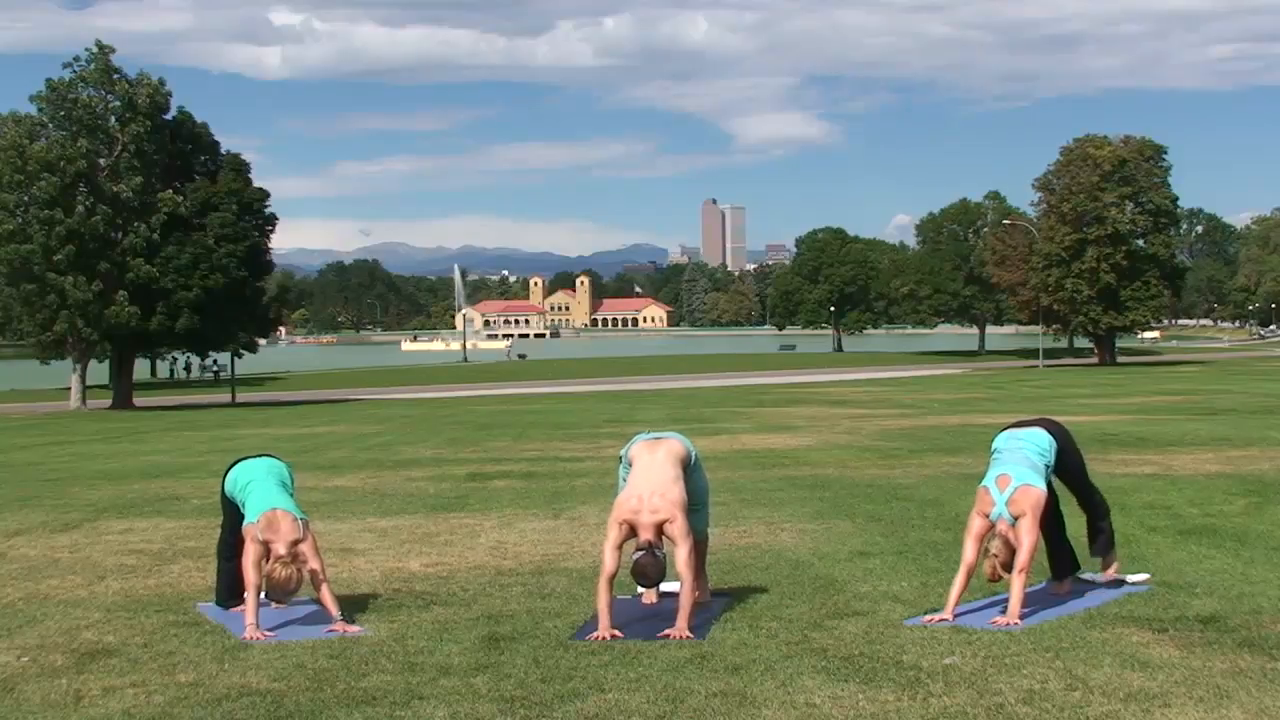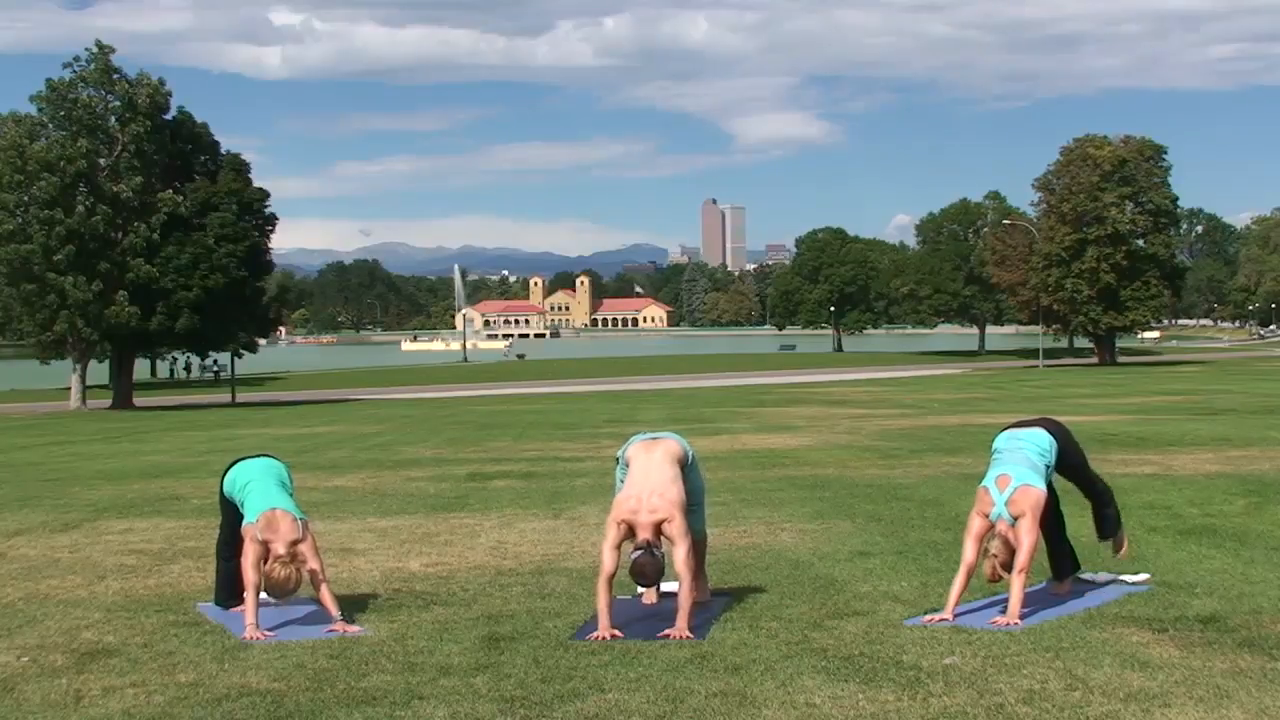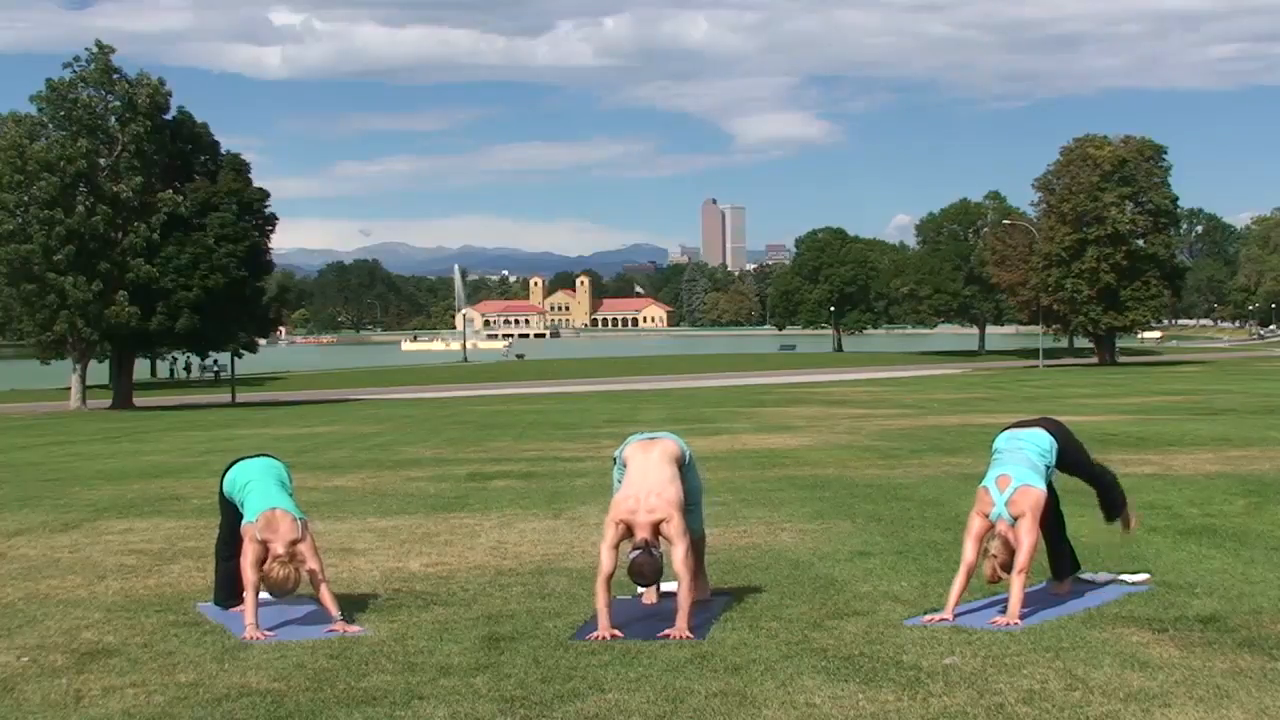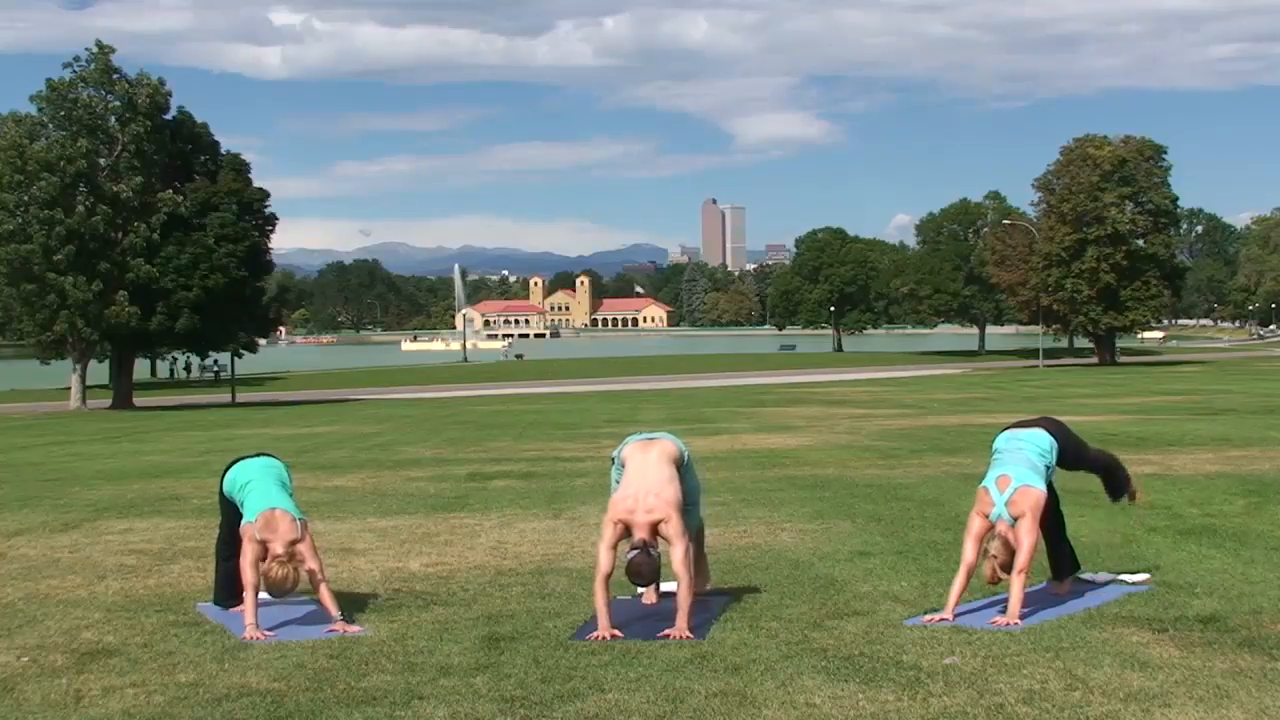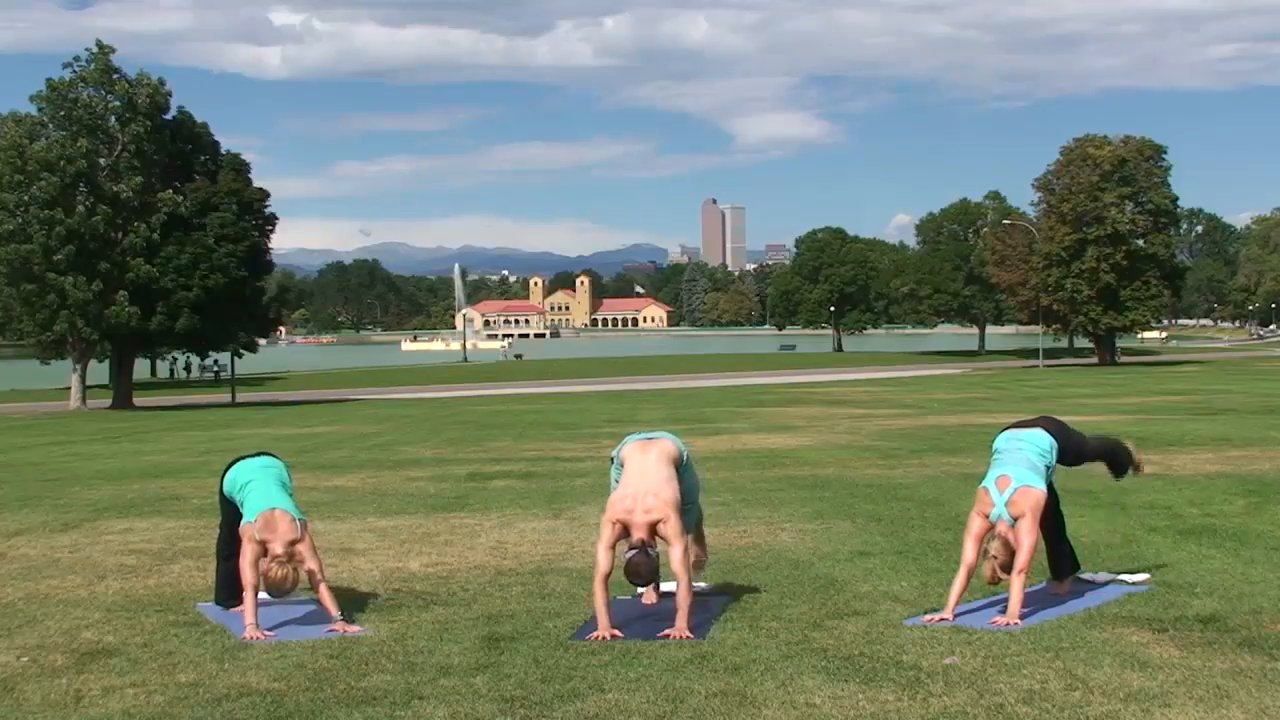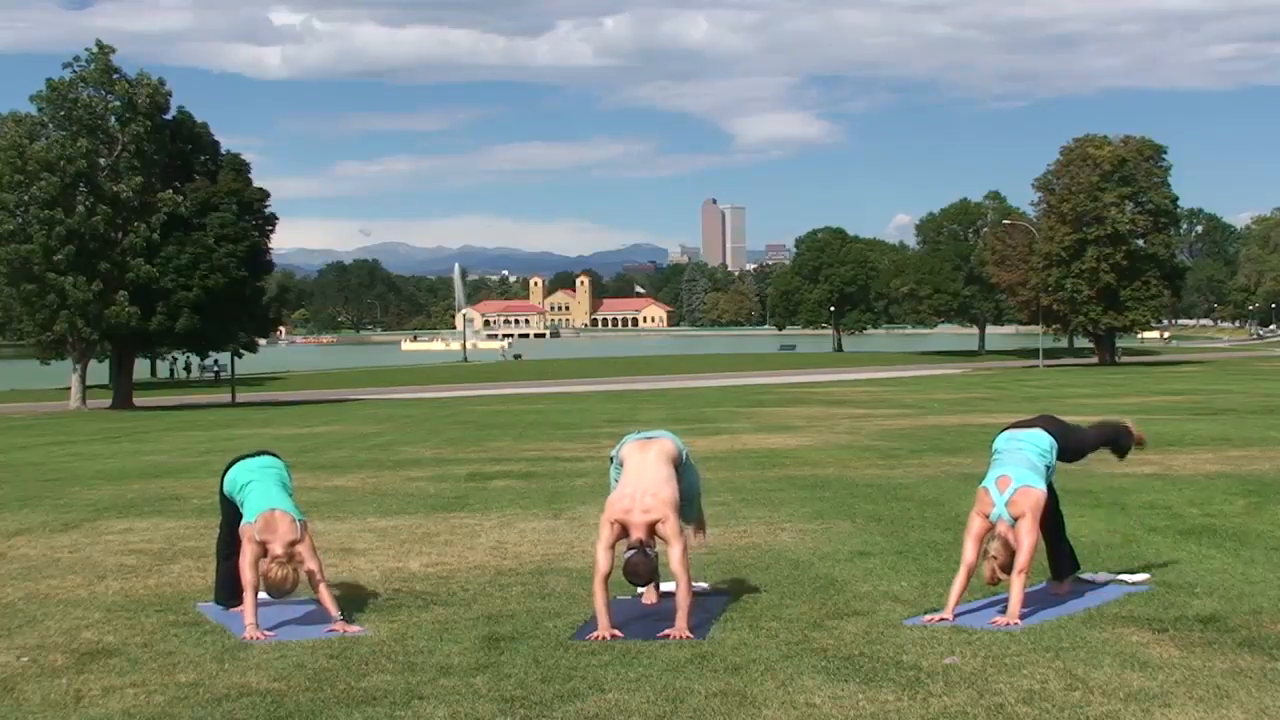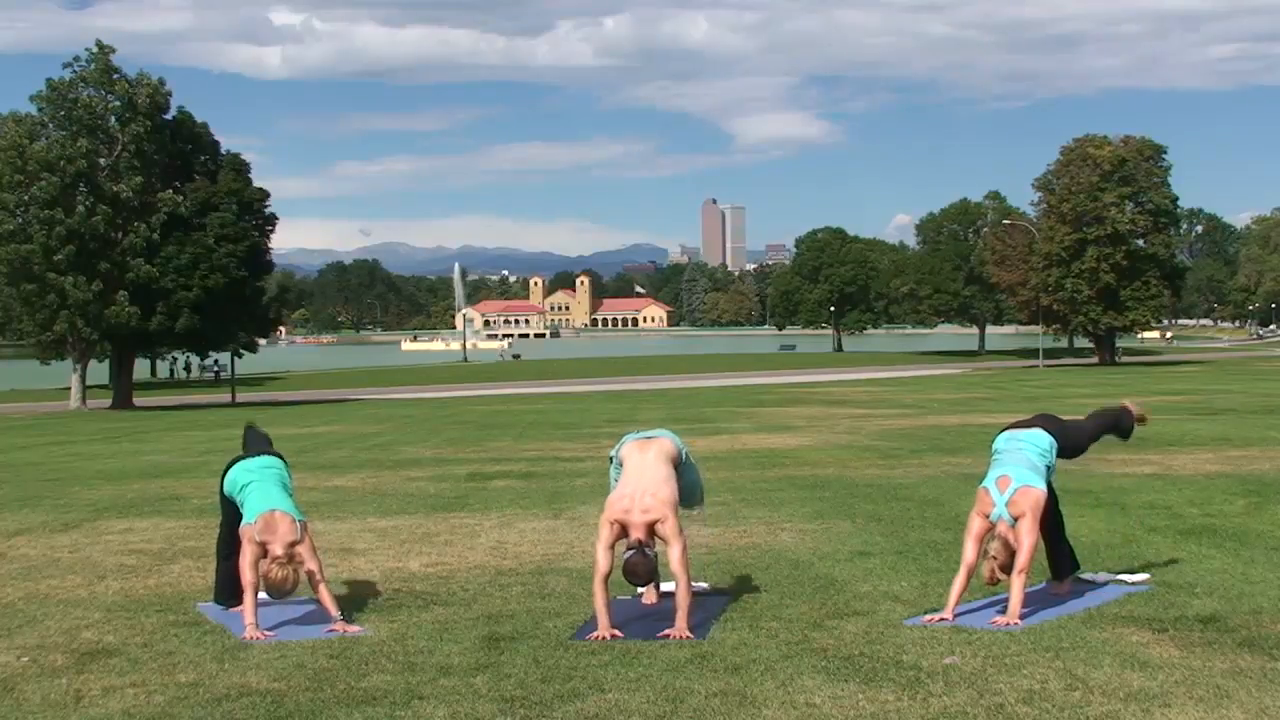
dt=0.1s
person 1, frame 1
left shoulder: (1026, 509)
right shoulder: (981, 513)
left elbow: (1021, 569)
right elbow: (966, 566)
left wrist: (1012, 614)
right wrist: (947, 610)
left hip: (1047, 438)
left knee: (1083, 491)
right knee: (1048, 516)
left ankle: (1106, 553)
right ankle: (1063, 574)
person 1, frame 2
left shoulder: (1025, 509)
right shoulder: (982, 512)
left elbow: (1021, 569)
right elbow: (966, 565)
left wrist: (1012, 614)
right wrist: (948, 610)
left hip: (1047, 438)
left knee: (1086, 480)
right knee: (1048, 515)
left ankle: (1114, 529)
right ankle: (1063, 574)
person 1, frame 3
left shoulder: (1026, 509)
right shoulder: (982, 512)
left elbow: (1020, 570)
right elbow: (966, 566)
left wrist: (1012, 614)
right wrist: (948, 610)
left hip: (1048, 438)
right hip: (1008, 440)
left knee: (1091, 473)
right knee: (1048, 515)
left ankle: (1120, 509)
right ankle: (1064, 574)
person 1, frame 4
left shoulder: (1025, 509)
right shoulder: (982, 512)
left elbow: (1020, 570)
right elbow: (966, 566)
left wrist: (1012, 614)
right wrist: (948, 610)
left hip: (1048, 438)
right hip: (1008, 439)
left knee: (1091, 461)
right knee: (1048, 517)
left ankle: (1122, 482)
right ankle: (1064, 574)
person 1, frame 5
left shoulder: (1026, 509)
right shoulder: (982, 512)
left elbow: (1020, 570)
right elbow: (966, 566)
left wrist: (1012, 614)
right wrist: (948, 610)
left hip: (1048, 437)
right hip: (1009, 439)
left knee: (1094, 451)
right knee: (1047, 517)
left ankle: (1126, 456)
right ankle: (1063, 574)
person 1, frame 6
left shoulder: (1025, 509)
right shoulder: (981, 512)
left elbow: (1020, 571)
right elbow: (966, 567)
left wrist: (1012, 615)
right wrist: (948, 610)
left hip: (1047, 437)
right hip: (1008, 439)
left knee: (1091, 439)
right knee: (1048, 515)
left ankle: (1126, 432)
right ankle: (1063, 574)
person 1, frame 7
left shoulder: (1026, 509)
right shoulder: (982, 513)
left elbow: (1020, 570)
right elbow: (966, 566)
left wrist: (1013, 614)
right wrist: (948, 610)
left hip: (1046, 437)
right hip: (1009, 439)
left knee: (1092, 429)
right knee: (1048, 517)
left ankle: (1127, 413)
right ankle: (1063, 575)
person 2, frame 1
left shoulder: (673, 519)
right shoulder: (620, 521)
left elbow: (686, 577)
right elbow: (606, 576)
left wrist: (682, 625)
right wrist: (604, 625)
left hip: (680, 449)
right hip: (636, 449)
left knee: (696, 525)
left ankle: (701, 576)
right ankle: (651, 586)
person 2, frame 2
left shoulder: (672, 518)
right shoulder: (619, 521)
left elbow: (685, 577)
right elbow: (605, 576)
left wrist: (682, 625)
right wrist: (603, 625)
left hip: (677, 450)
right hip: (633, 450)
left knee: (694, 524)
left ankle: (700, 575)
right ankle: (652, 585)
person 2, frame 3
left shoulder: (671, 518)
right shoulder: (617, 521)
left elbow: (684, 577)
right elbow: (603, 576)
left wrist: (682, 625)
right wrist: (603, 625)
left hip: (674, 449)
right hip: (630, 450)
left knee: (692, 524)
left ankle: (699, 573)
right ankle: (652, 585)
person 2, frame 4
left shoulder: (668, 518)
right shoulder: (615, 521)
left elbow: (684, 577)
right elbow: (601, 577)
left wrist: (682, 625)
right wrist: (603, 625)
left hip: (672, 449)
right hip: (628, 451)
left knee: (689, 520)
left ankle: (699, 559)
right ankle: (652, 584)
person 2, frame 5
left shoulder: (667, 518)
right shoulder: (613, 521)
left elbow: (683, 577)
right elbow: (600, 577)
left wrist: (681, 625)
right wrist: (603, 625)
left hip: (671, 448)
right hip: (628, 450)
left knee: (688, 518)
left ankle: (697, 541)
right ankle: (652, 584)
person 2, frame 6
left shoulder: (665, 518)
right shoulder: (612, 520)
left elbow: (682, 577)
right elbow: (600, 578)
left wrist: (681, 625)
right wrist: (603, 625)
left hip: (670, 447)
right hip: (627, 449)
left knee: (689, 510)
left ankle: (695, 513)
right ankle: (652, 583)
person 2, frame 7
left shoulder: (665, 518)
right shoulder: (611, 520)
left elbow: (682, 577)
right elbow: (600, 578)
left wrist: (681, 625)
right wrist: (603, 626)
left hip: (670, 446)
right hip: (628, 448)
left knee: (689, 500)
left ankle: (695, 494)
right ankle: (652, 583)
person 3, frame 1
left shoulder: (302, 535)
right shoulder: (255, 537)
left elbow: (321, 580)
right elbow: (252, 587)
left wrist: (339, 619)
right wrist: (251, 626)
right hip: (238, 477)
right knee: (232, 542)
left ankle: (275, 596)
right ankle: (228, 598)
person 3, frame 2
left shoulder: (301, 535)
right shoulder: (254, 537)
left elbow: (320, 580)
right elbow: (251, 586)
left wrist: (339, 618)
right wrist: (251, 626)
right hip: (236, 477)
right knee: (231, 544)
left ankle: (271, 592)
right ankle: (228, 598)
person 3, frame 3
left shoulder: (300, 535)
right shoulder: (253, 536)
left elbow: (320, 580)
right elbow: (250, 586)
left wrist: (339, 618)
right wrist: (251, 626)
right hip: (236, 477)
right knee: (230, 544)
right ankle: (227, 598)
person 3, frame 4
left shoulder: (299, 534)
right shoulder: (253, 536)
left elbow: (320, 580)
right elbow: (250, 586)
left wrist: (339, 618)
right wrist: (251, 626)
right hip: (236, 476)
right knee: (230, 543)
right ankle: (228, 598)
person 3, frame 5
left shoulder: (300, 534)
right shoulder: (252, 536)
left elbow: (319, 581)
right elbow: (250, 587)
left wrist: (339, 619)
right wrist: (251, 626)
right hip: (236, 476)
right knee: (230, 543)
right ankle: (228, 599)
person 3, frame 6
left shoulder: (298, 534)
right shoulder: (254, 537)
left elbow: (319, 581)
right elbow: (249, 587)
left wrist: (338, 619)
right wrist: (251, 627)
right hip: (235, 475)
right knee: (231, 544)
right ankle: (228, 599)
person 3, frame 7
left shoulder: (299, 536)
right shoulder: (253, 536)
left elbow: (319, 580)
right elbow: (249, 586)
left wrist: (338, 618)
right wrist: (251, 626)
left hip: (272, 465)
right hip: (237, 475)
right knee: (230, 544)
left ankle: (251, 434)
right ankle: (227, 598)
